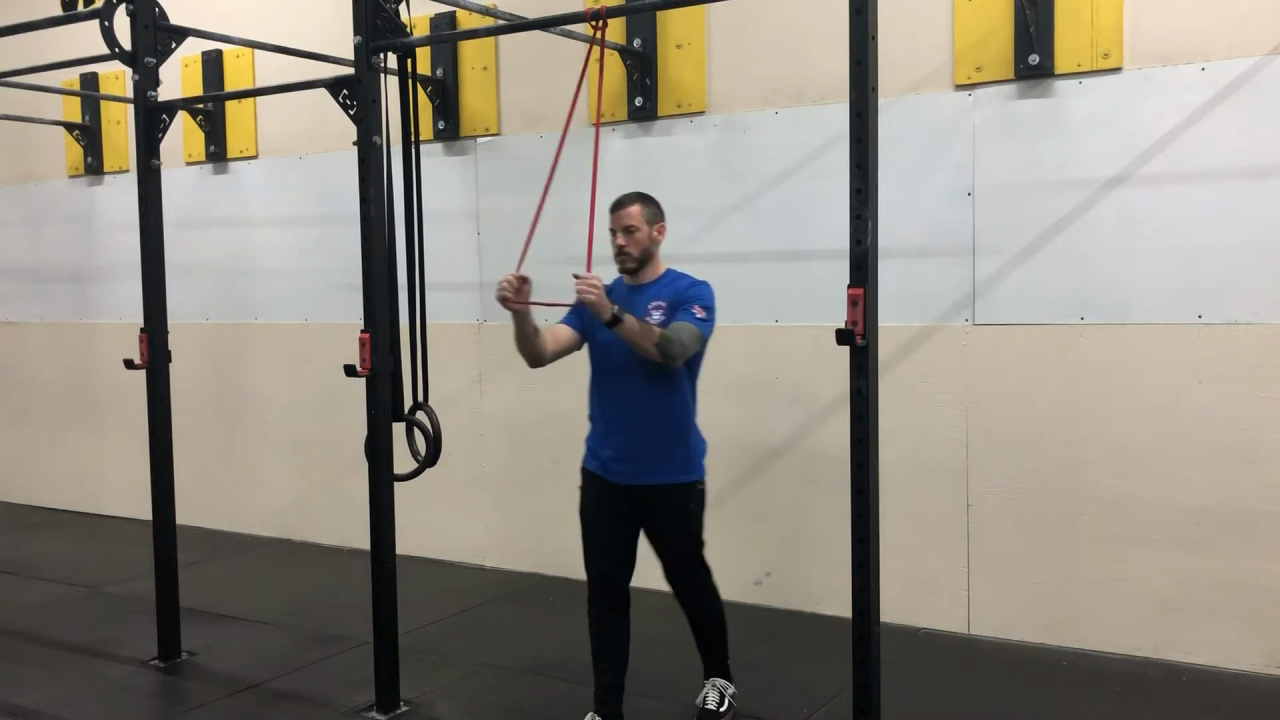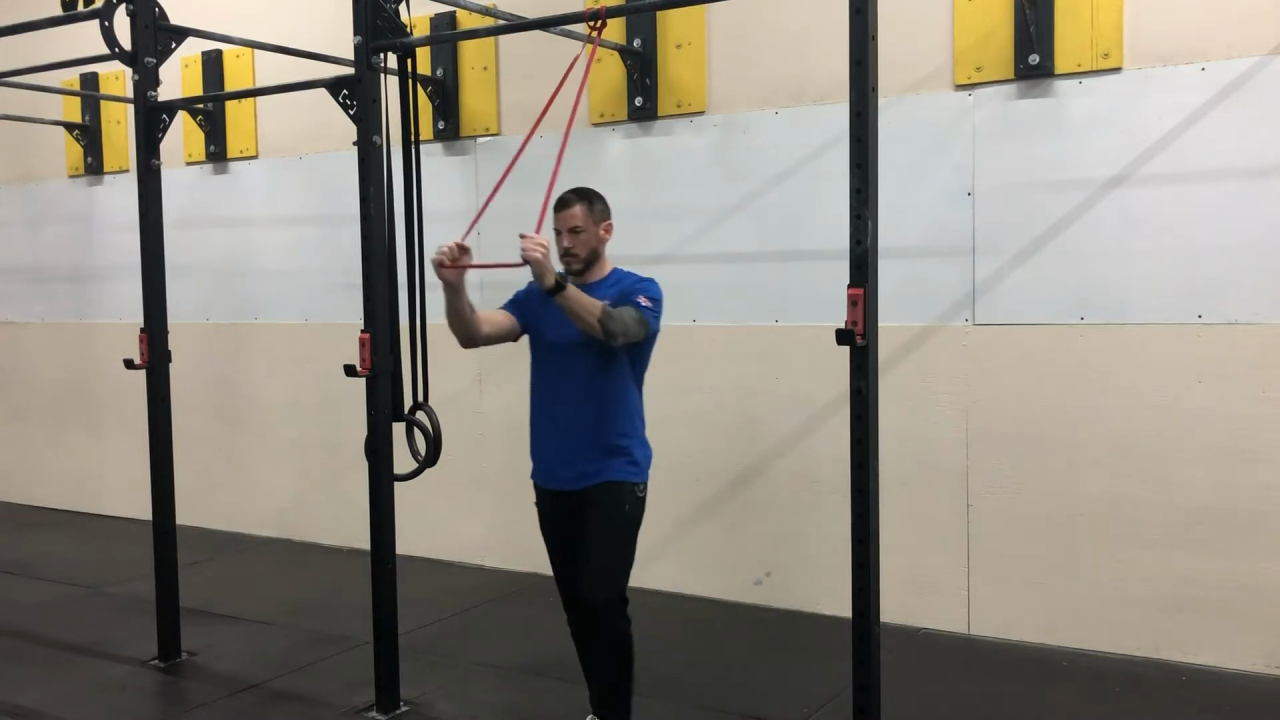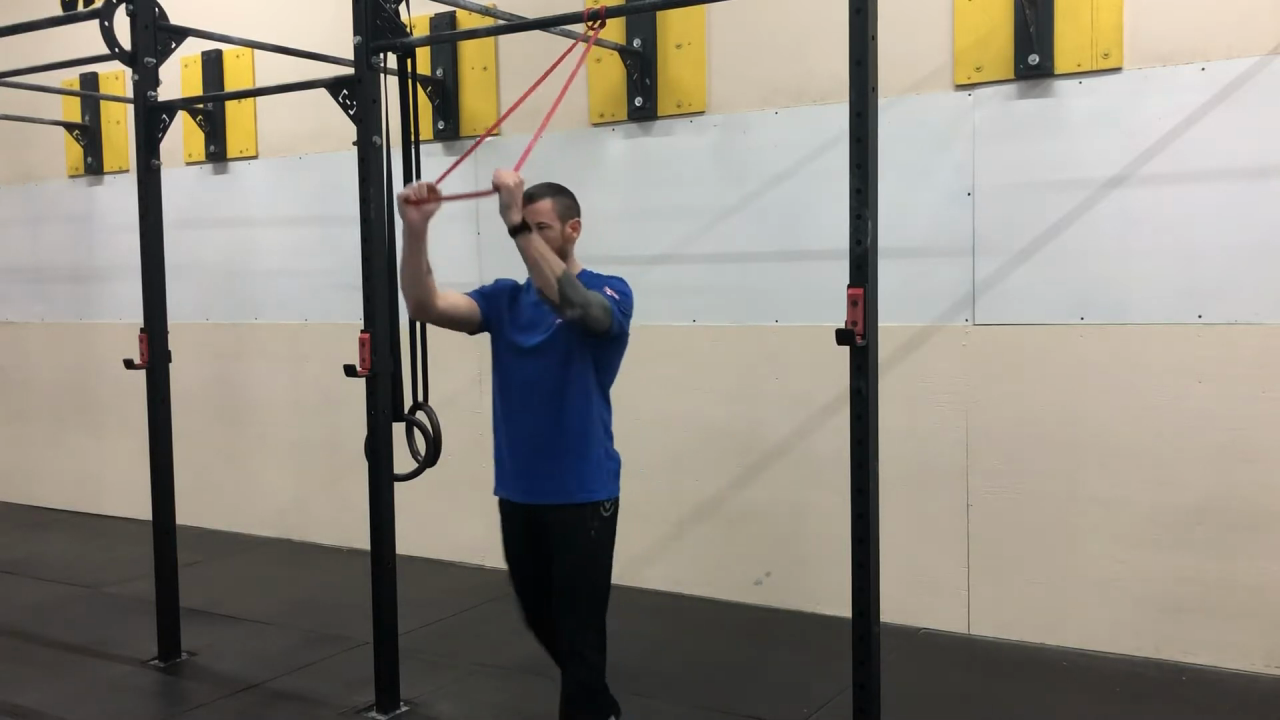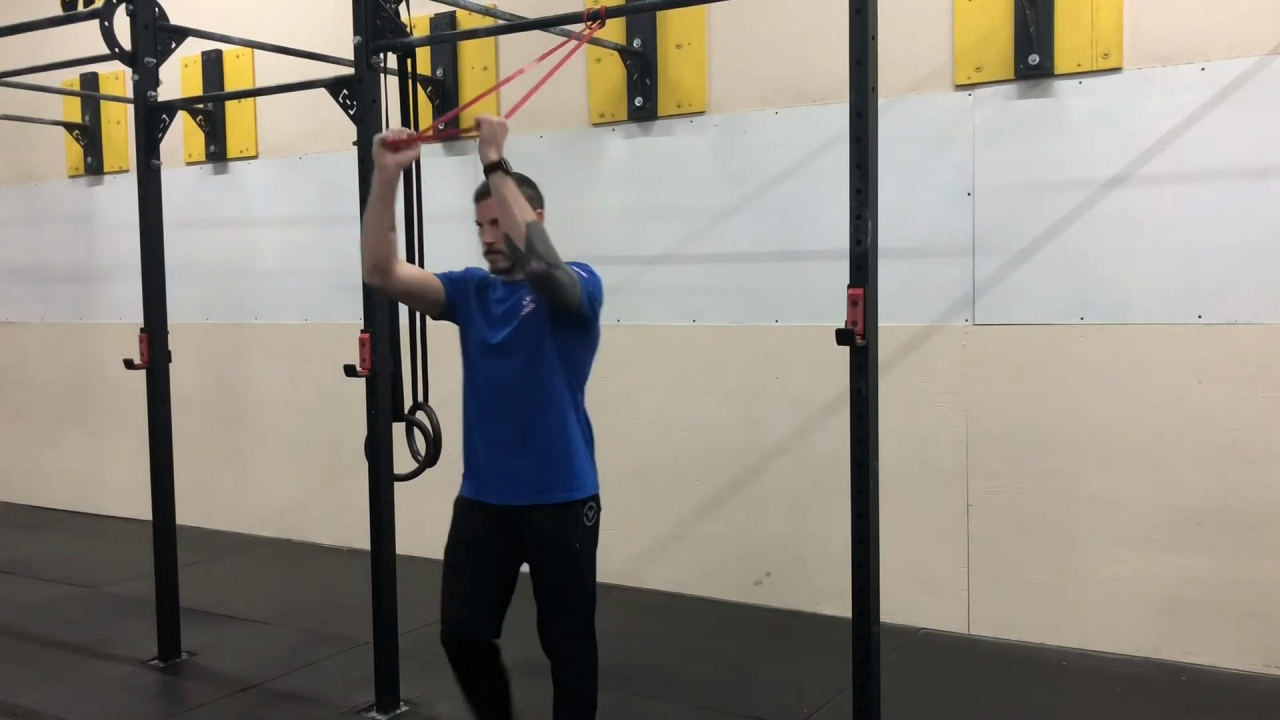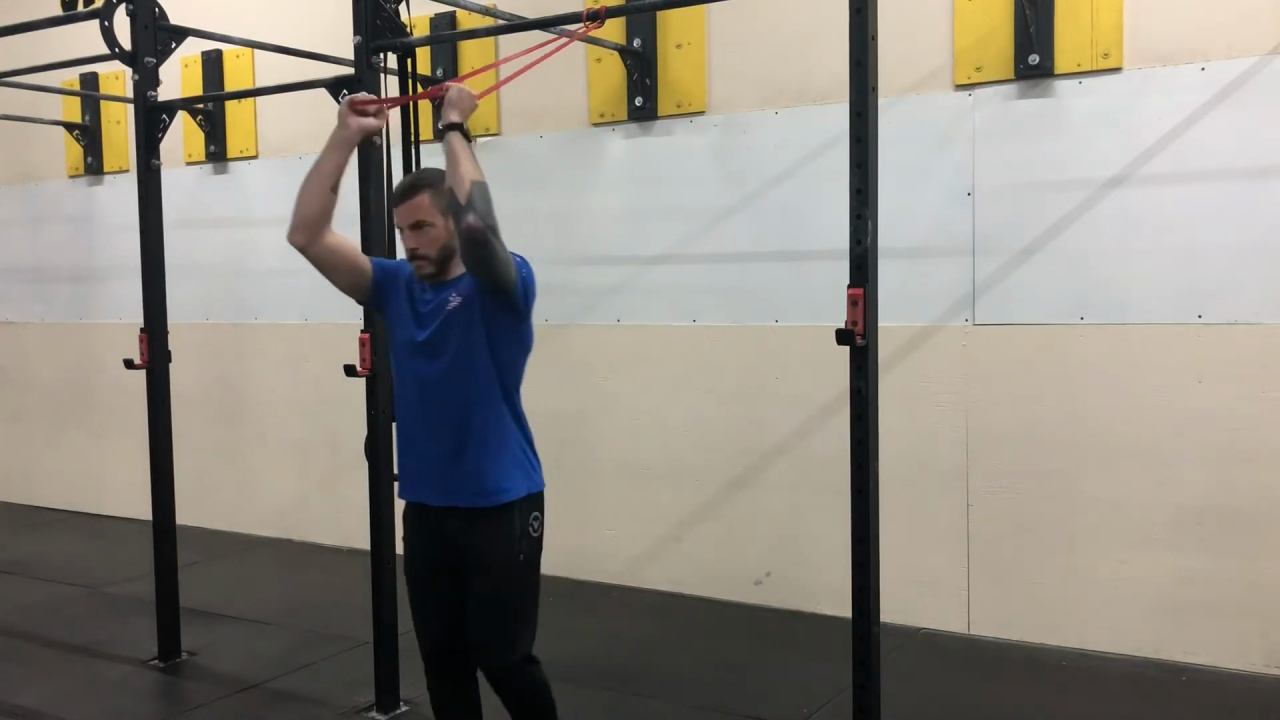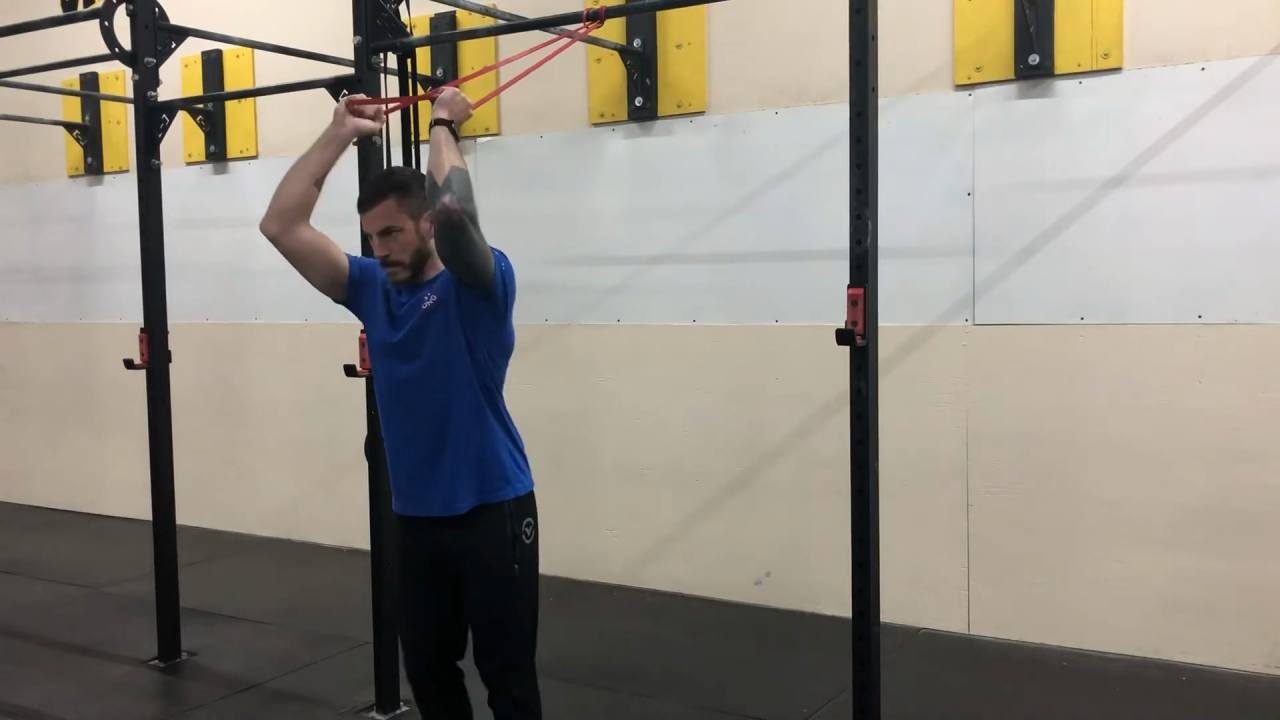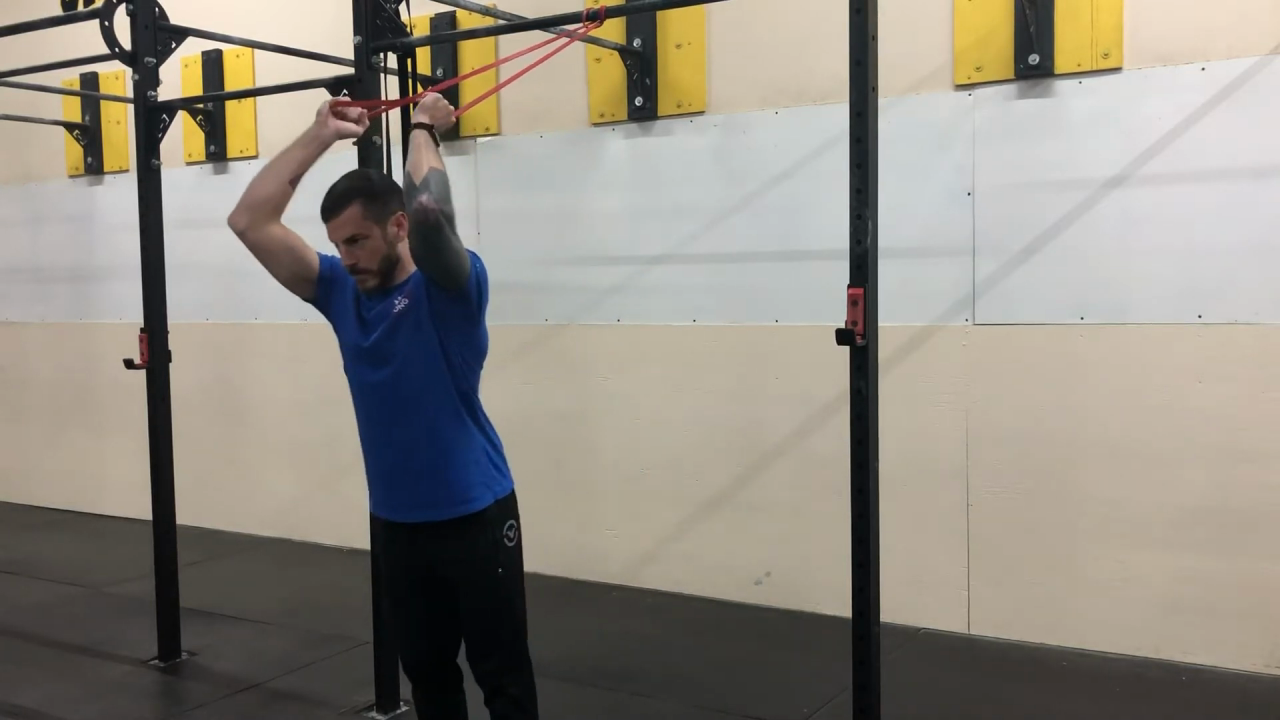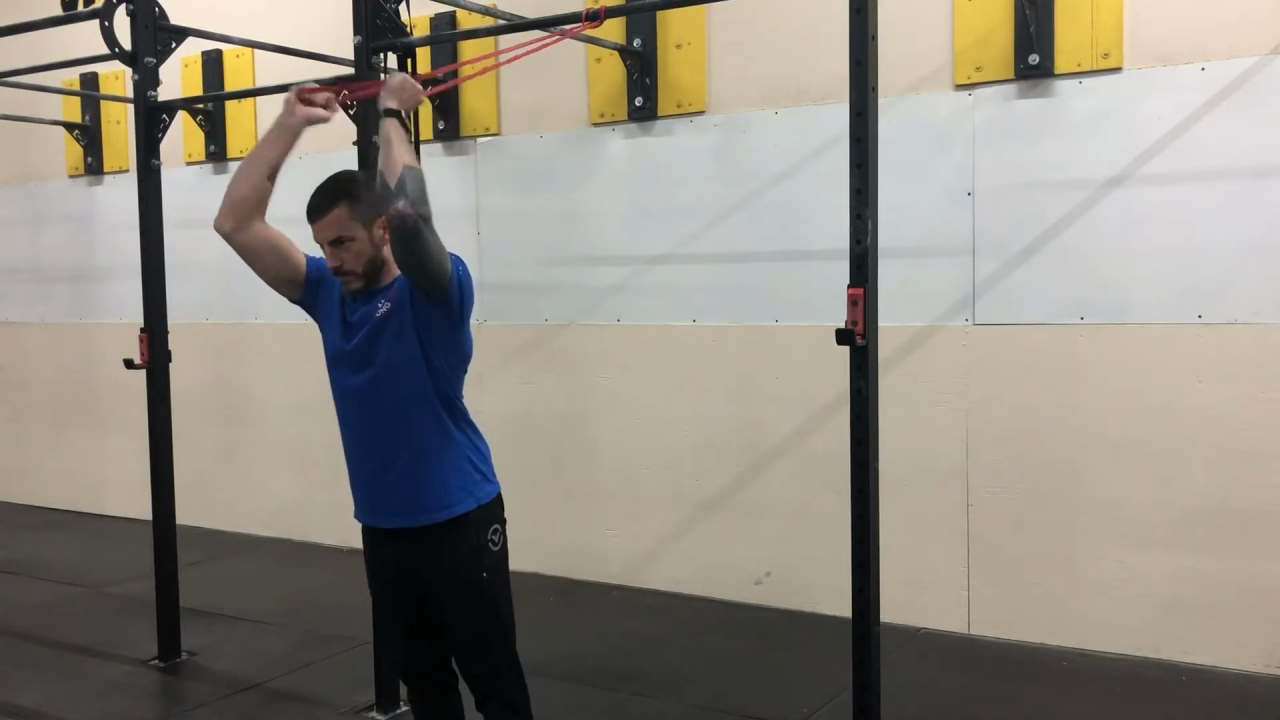
dt=0.4s
person 1, frame 1
left shoulder: (691, 293)
right shoulder: (598, 298)
left elbow: (672, 351)
right elbow: (540, 354)
left wrist: (612, 313)
right wrist: (521, 314)
left hip: (672, 475)
right hip: (604, 473)
left knee: (690, 584)
right knee: (604, 592)
person 1, frame 2
left shoulder: (637, 291)
right shoulder: (536, 297)
left elbow: (613, 329)
right elbow: (474, 335)
left wrist: (553, 281)
right wrist: (454, 286)
left hip: (614, 475)
right hip: (553, 479)
left knee: (602, 598)
right knee: (577, 603)
person 1, frame 3
left shoulder: (609, 292)
right shoulder: (504, 299)
left elbow: (575, 304)
right elbow: (428, 307)
left wrist: (516, 226)
right wrist: (415, 232)
left hip: (583, 495)
right hip: (518, 494)
left knee: (578, 634)
right knee: (545, 624)
person 1, frame 4
left shoulder: (576, 285)
right shoulder: (470, 291)
left elbow: (538, 262)
right elbow: (382, 272)
left wrist: (495, 162)
right wrist: (387, 176)
left hip: (560, 498)
right hip: (482, 498)
left knee: (566, 641)
right knee: (462, 632)
person 1, frame 5
left shoulder: (505, 283)
right shoulder: (395, 286)
left elbow: (477, 225)
right elbow: (307, 235)
left wrist: (454, 127)
right wrist: (345, 136)
left hip: (502, 506)
right hip: (427, 508)
left knee: (504, 656)
right knee: (443, 658)
person 1, frame 6
left shoulder: (482, 281)
right shoulder: (370, 288)
left elbow: (454, 209)
right elbow: (281, 224)
left wrist: (443, 123)
right wrist: (341, 132)
left hip: (492, 511)
right hip: (417, 516)
right knee: (428, 666)
person 1, frame 7
left shoulder: (450, 285)
right shoulder: (340, 291)
left elbow: (430, 211)
right elbow: (250, 219)
left wrist: (423, 127)
right wrist: (321, 134)
left hip: (473, 516)
right hip: (397, 523)
person 1, frame 8
left shoulder: (438, 287)
right shoulder: (326, 292)
left elbow: (411, 214)
right elbow: (235, 222)
left wrist: (393, 113)
right wrist: (291, 121)
left hip: (458, 519)
right hip: (384, 527)
